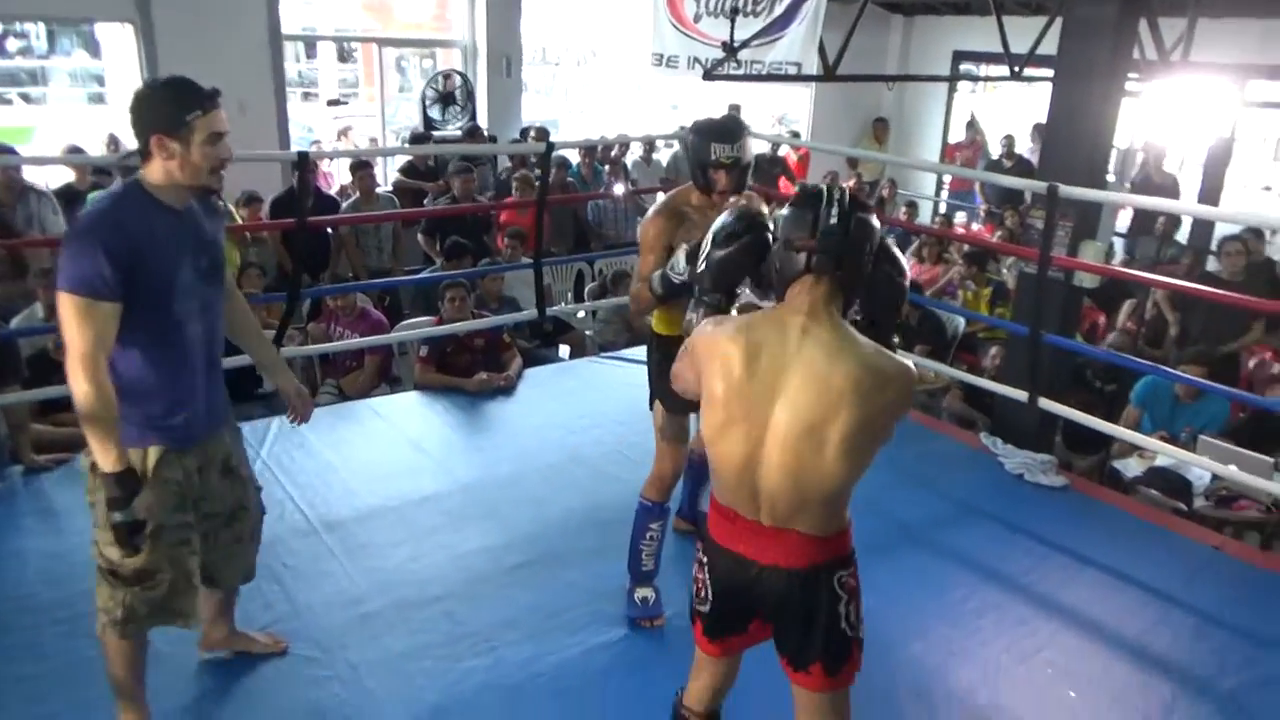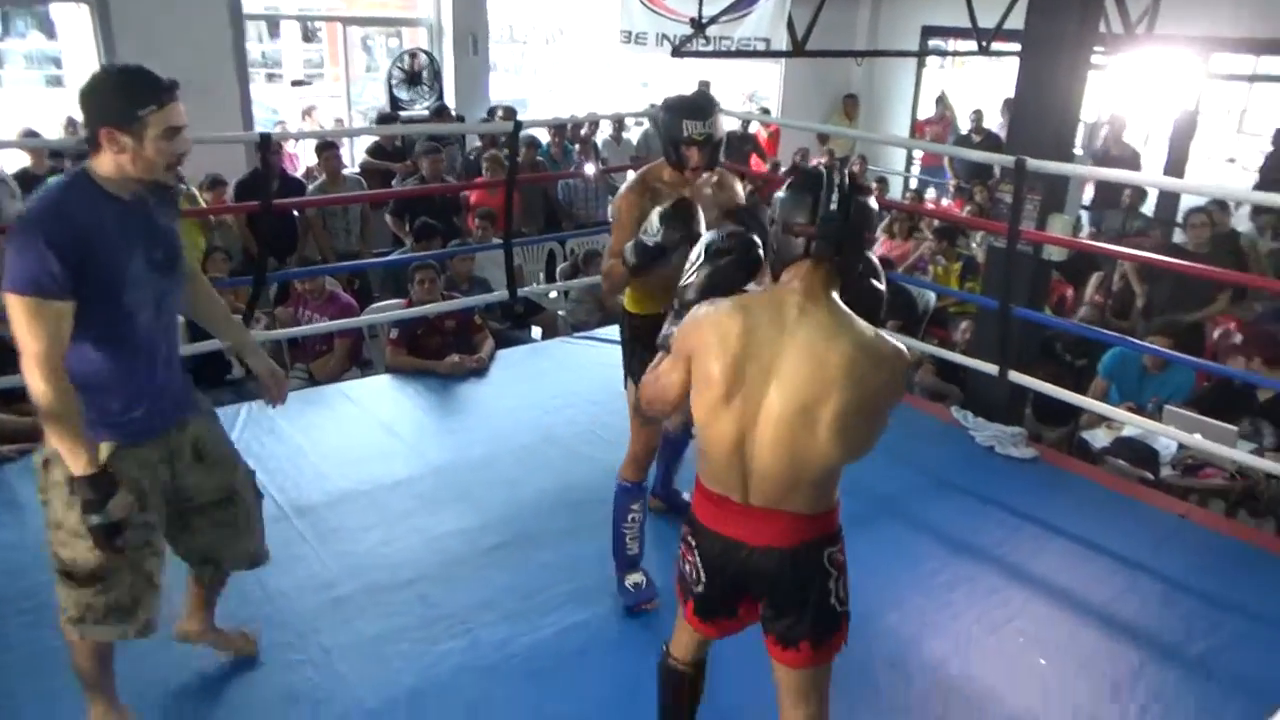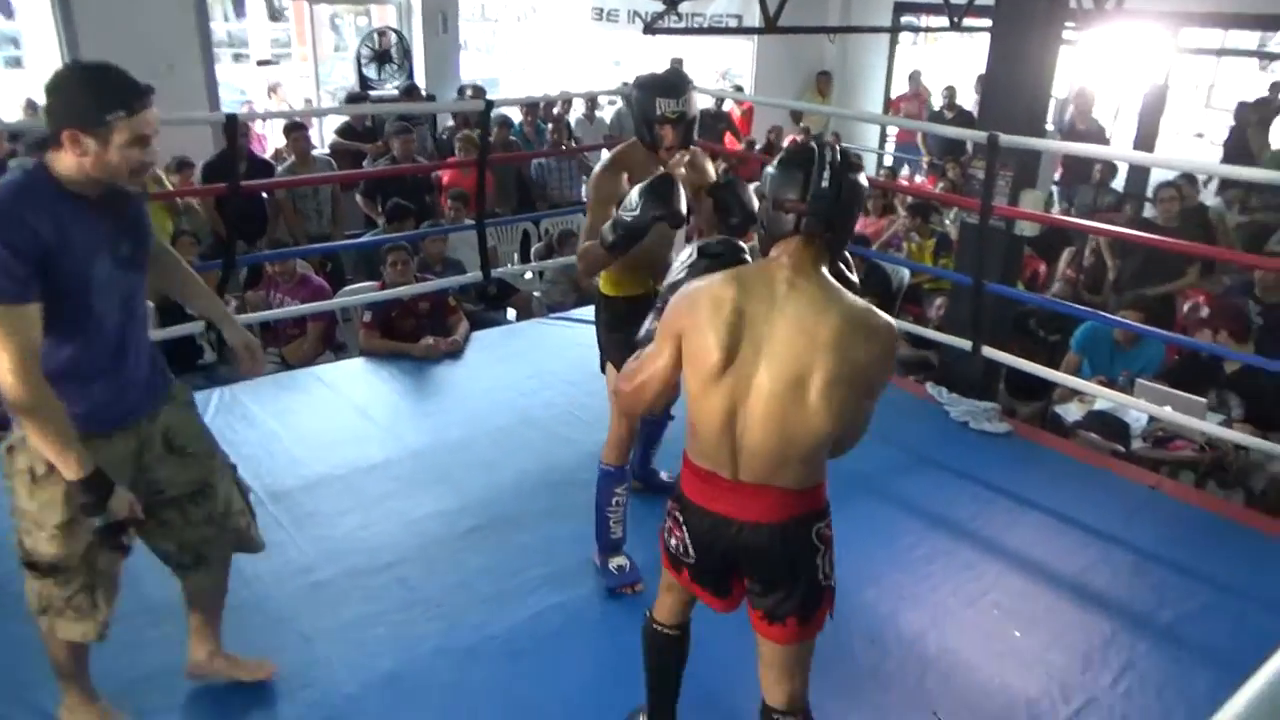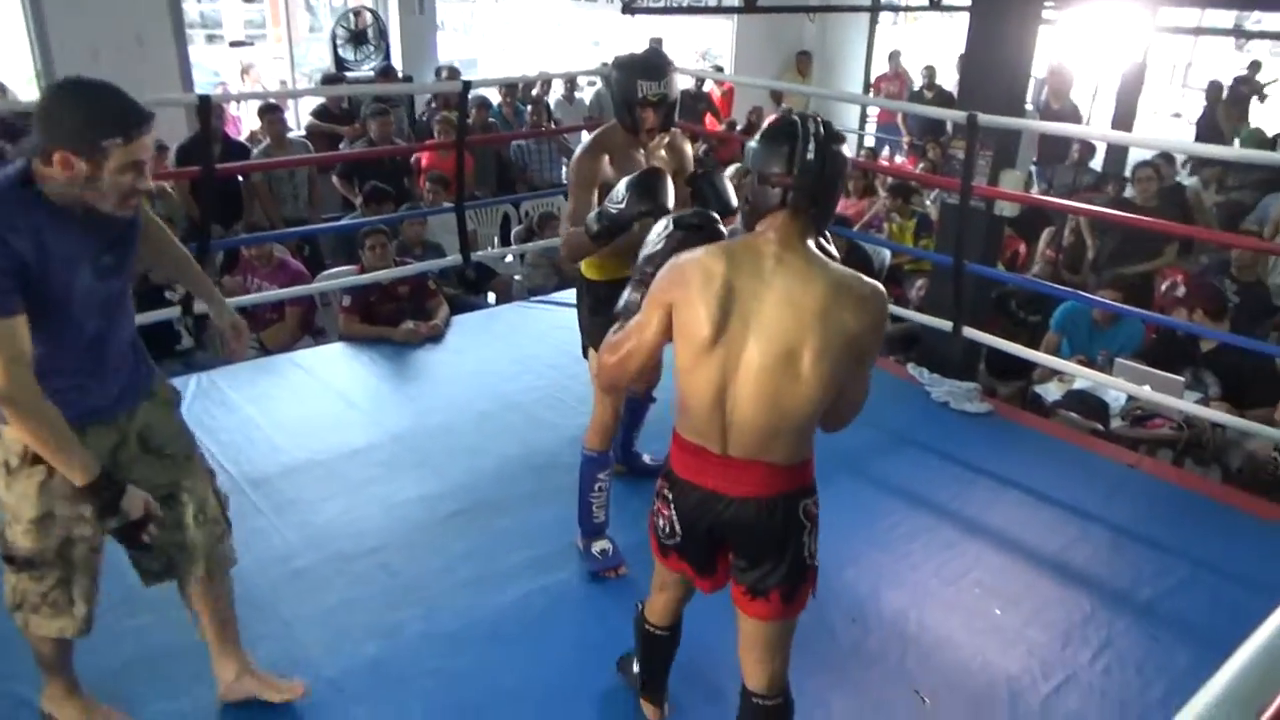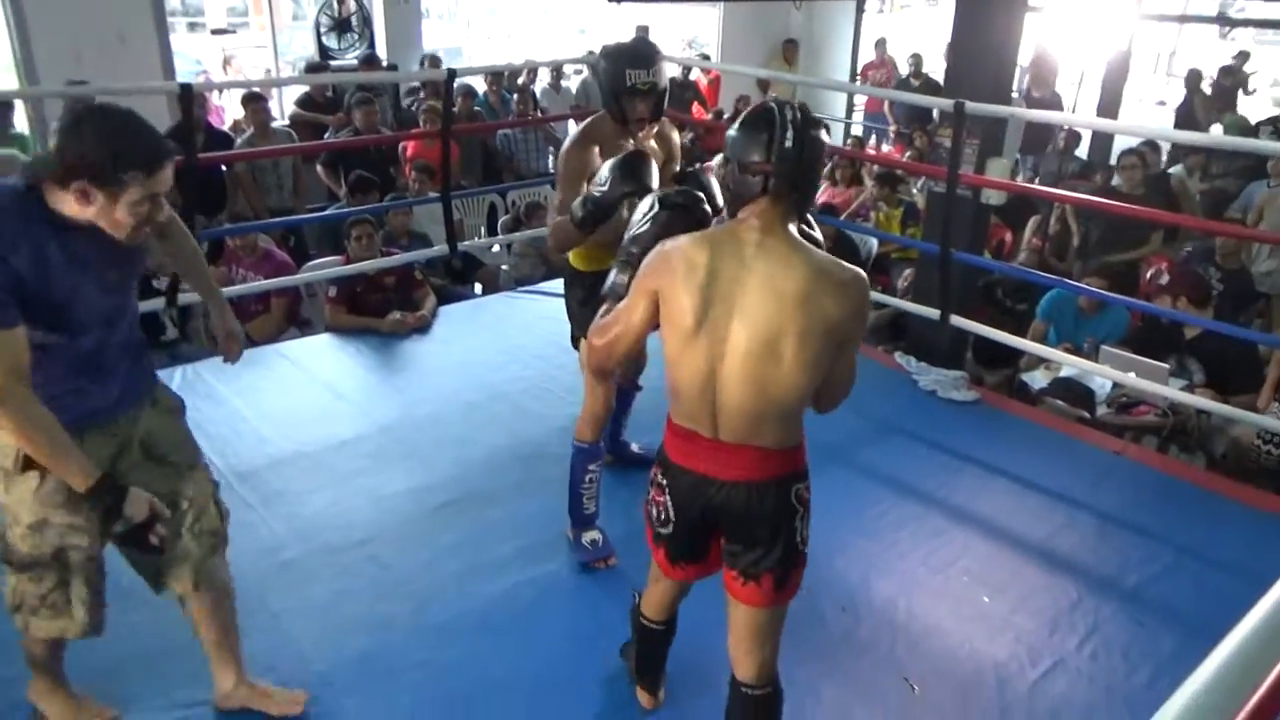
dt=0.1s
person 1, frame 1
left shoulder: (203, 208)
right shoulder: (100, 234)
right elbow: (85, 369)
left wrist: (280, 372)
right wrist: (119, 480)
left hip: (211, 424)
right hip: (142, 445)
left knee: (234, 535)
right knee: (139, 588)
left ankle: (218, 628)
person 1, frame 2
left shoulder: (156, 198)
left wrist: (251, 352)
right wrist: (90, 480)
left hip: (178, 414)
right hip: (101, 441)
left knee: (229, 517)
right knee: (100, 587)
left ankle: (199, 621)
person 1, frame 3
left shoulder: (120, 185)
left wrist: (228, 324)
right wrist: (88, 482)
left hip: (153, 402)
right hip: (59, 431)
left knee: (211, 515)
right knee: (73, 580)
left ankle: (208, 649)
person 1, frame 4
left shoulder: (116, 198)
left elbow: (152, 240)
left wrist: (218, 306)
right wrist: (101, 486)
left hip: (136, 397)
left knee: (198, 526)
person 1, frame 5
left shoulder: (133, 209)
left elbow: (173, 239)
left wrist: (220, 311)
right wrist: (103, 494)
left hip: (138, 402)
right hip: (50, 432)
left knee: (200, 536)
right knee: (52, 573)
person 2, frame 1
left shoulder: (717, 340)
right shoulder: (889, 378)
left elbow: (683, 384)
left wrist: (707, 293)
right wrist: (881, 328)
left hip: (726, 547)
right hip: (814, 569)
person 2, frame 2
left shoulder: (710, 323)
right shoulder: (883, 360)
left elbow: (652, 401)
left hip: (713, 528)
right hip: (801, 550)
left knee: (688, 639)
person 2, frame 3
left shoulder: (700, 299)
right shoulder: (870, 333)
left elbow: (629, 400)
right elbow: (841, 442)
left wrist: (664, 307)
left hip: (700, 503)
right hip: (789, 523)
left knee: (672, 600)
person 2, frame 4
left shoulder: (688, 271)
right shoulder: (862, 302)
left elbow: (611, 374)
right elbow: (838, 416)
left wrist: (643, 281)
left hip: (689, 480)
right hip: (776, 500)
left knee: (667, 592)
person 2, frame 5
left shoulder: (672, 259)
right shoulder: (843, 288)
left elbow: (599, 360)
right elbow: (829, 398)
left wrist: (631, 260)
left hip: (683, 466)
right hip: (768, 483)
left knee: (665, 586)
right knee: (753, 657)
person 3, frame 1
left shoulder: (751, 212)
right shoulder: (667, 216)
right elbow: (639, 301)
right wrist: (674, 277)
right hip: (673, 343)
right knee: (669, 461)
left ankle: (687, 512)
right ankle: (641, 581)
person 3, frame 2
left shoulder: (725, 187)
right shoulder: (638, 193)
right elbow: (611, 279)
left wrist: (750, 234)
right wrist: (648, 245)
right hip: (647, 322)
left knee: (689, 413)
right knee: (644, 442)
left ankle: (662, 491)
right ankle: (628, 566)
person 3, frame 3
left shoulder: (697, 167)
right shoulder: (613, 173)
right elbow: (585, 262)
right wrist: (626, 226)
right hip: (622, 305)
left knee: (665, 393)
right knee: (624, 426)
left ankle: (642, 471)
right ankle: (609, 549)
person 3, frame 4
left shoulder: (677, 148)
right shoulder: (594, 157)
right elbow: (569, 248)
right wrist: (611, 216)
right hip: (605, 289)
left knee: (648, 375)
right knee: (608, 410)
left ankle: (624, 454)
right ankle: (592, 533)
person 3, frame 5
left shoulder: (665, 137)
right shoulder: (584, 146)
right elbow: (557, 241)
right wrist: (598, 200)
right hip: (593, 279)
left knee: (634, 366)
right knee: (599, 401)
left ankle: (614, 443)
right ankle: (582, 524)
